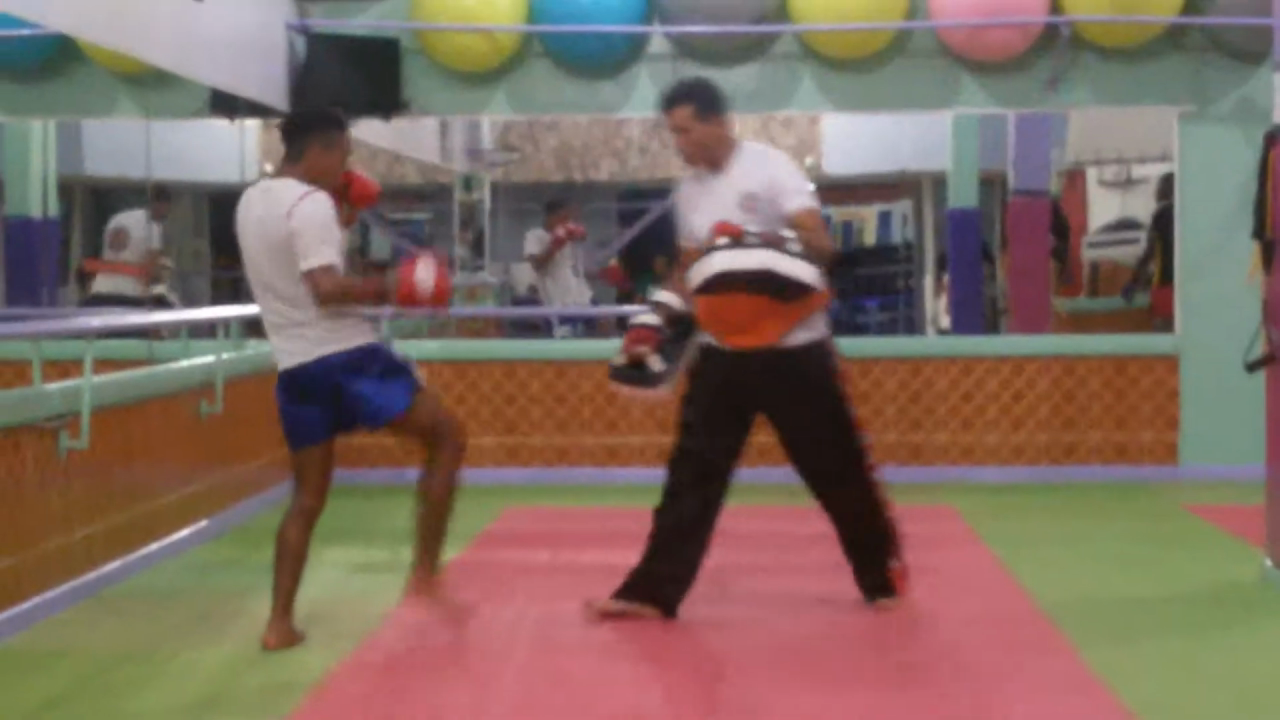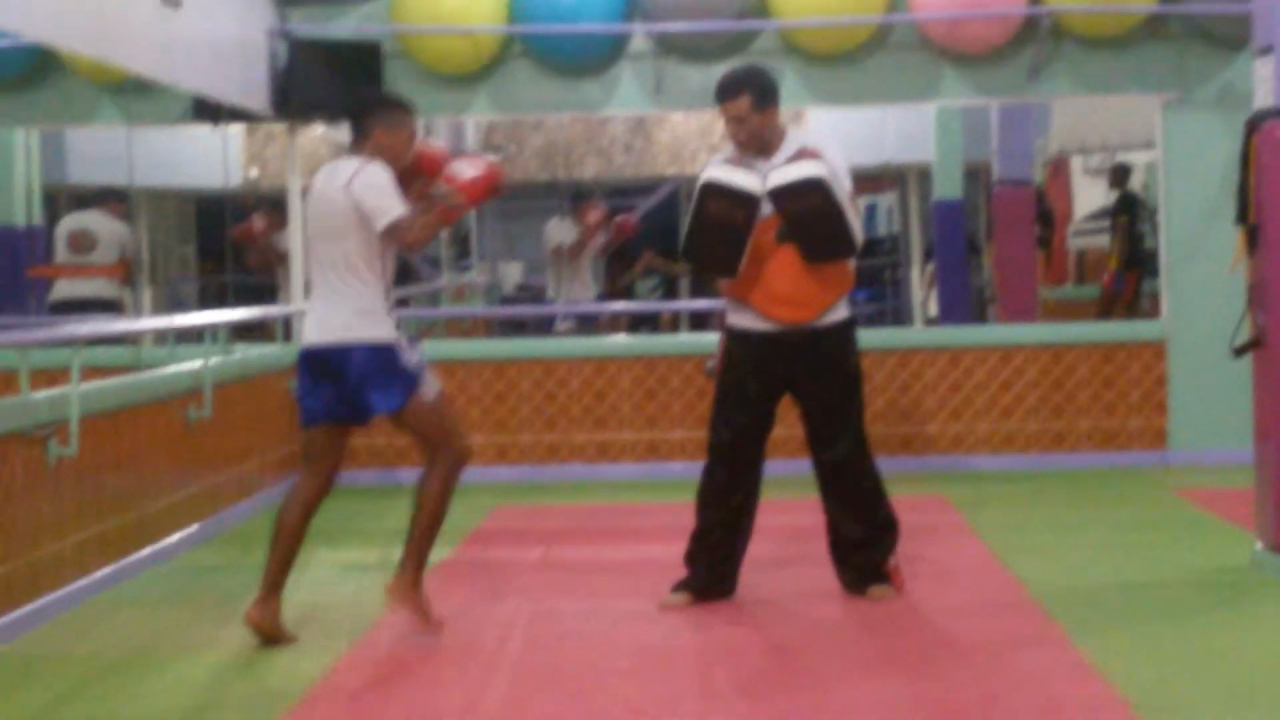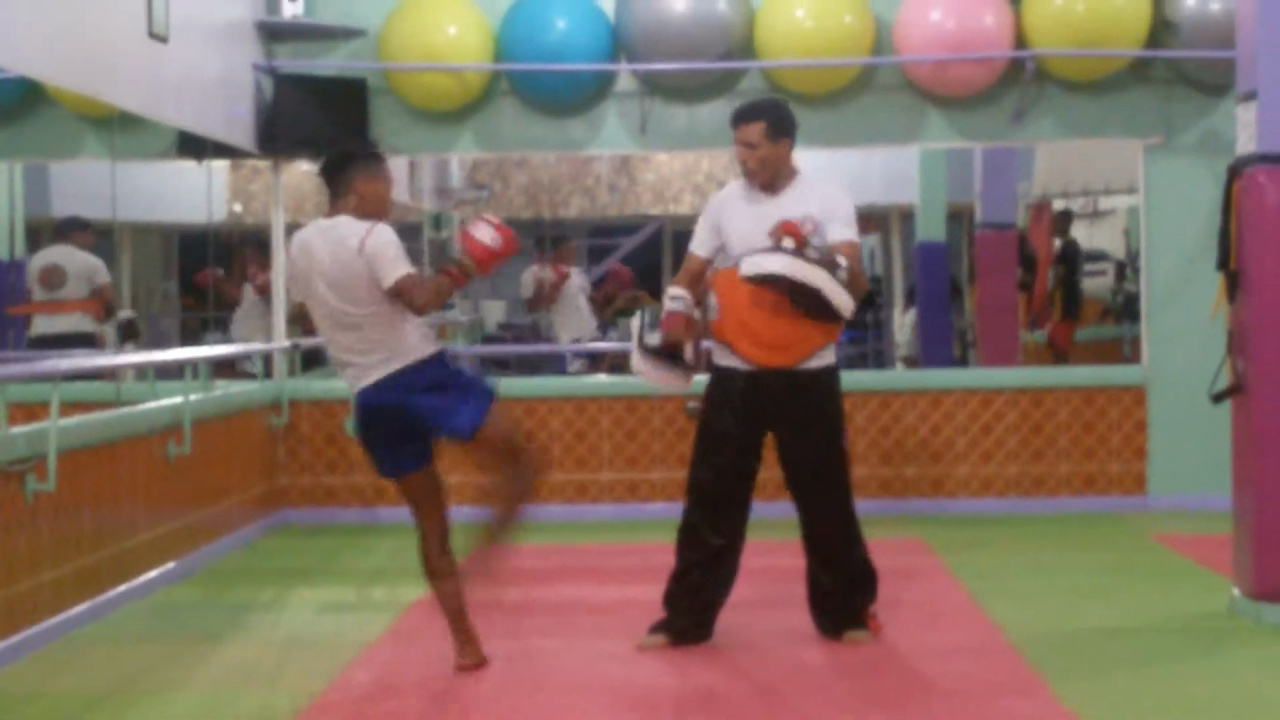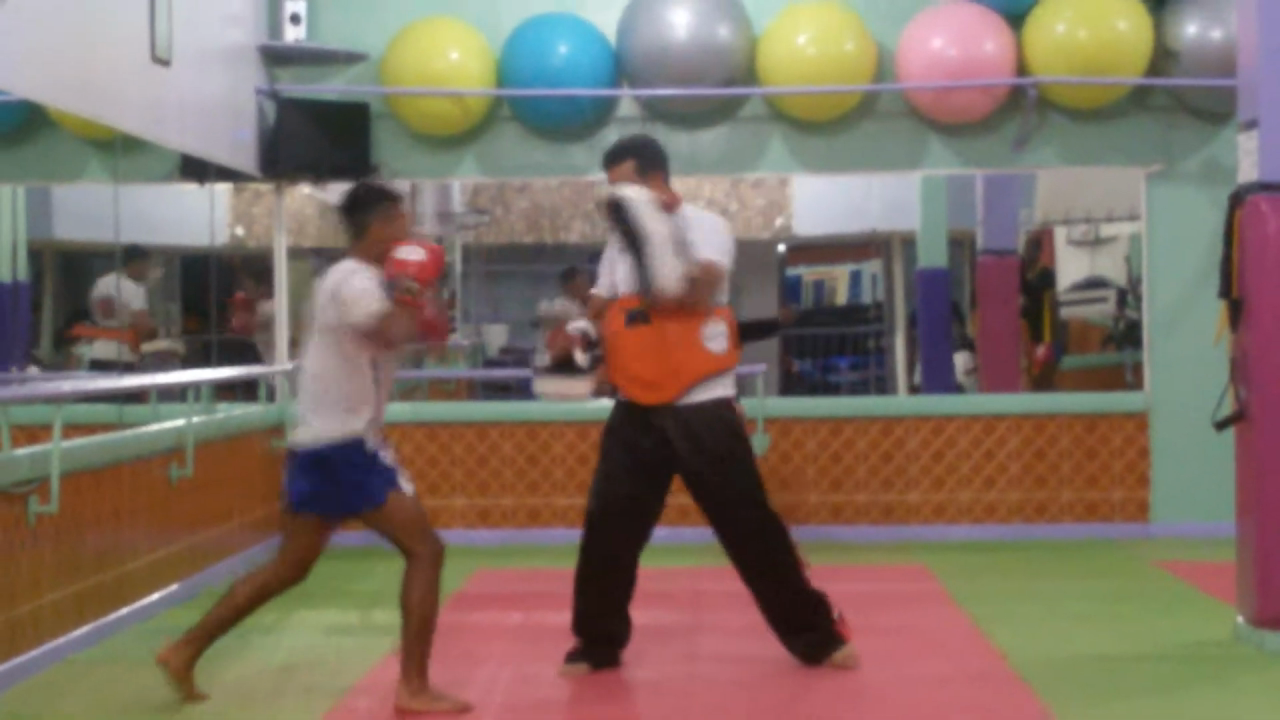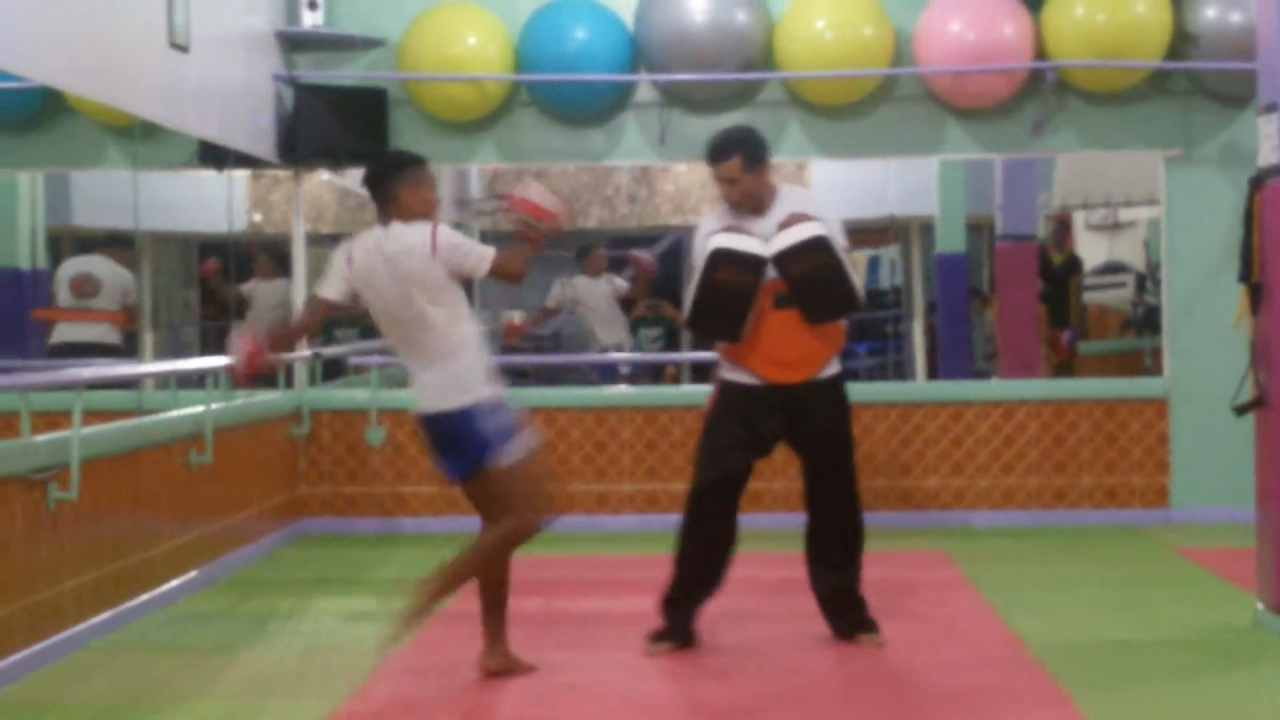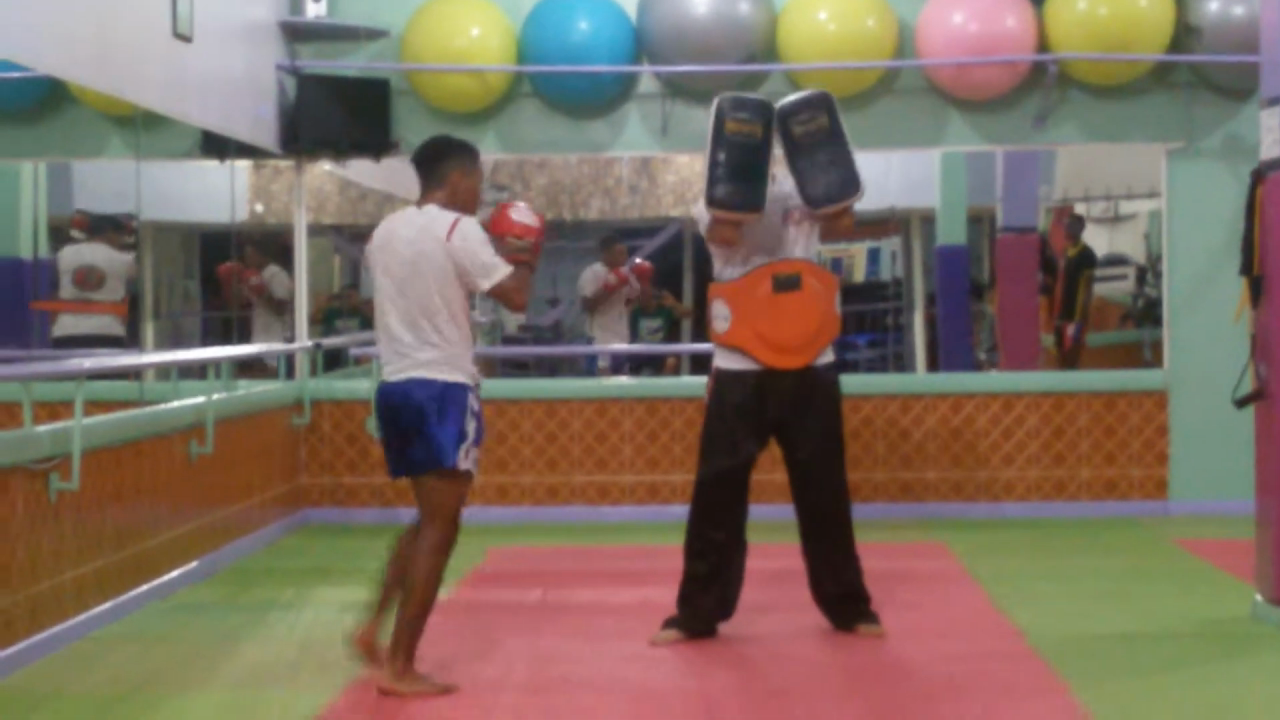
dt=0.7s
person 1, frame 1
left shoulder: (769, 169)
right shoulder: (688, 190)
left elbow: (818, 241)
left wrist: (763, 246)
right wrist: (654, 317)
left hip: (793, 350)
right hip: (721, 356)
left knee: (836, 468)
right knee: (691, 474)
left ankle: (882, 572)
right ankle: (650, 592)
person 1, frame 2
left shoulder: (817, 157)
right shoulder: (722, 171)
left elbow: (850, 238)
left hip: (822, 331)
right hip: (751, 335)
left knee: (843, 454)
right knee: (730, 455)
left ankle: (868, 565)
right ankle: (709, 574)
person 1, frame 3
left shoulder: (827, 201)
right shoulder: (723, 203)
left elbow: (856, 286)
right elbow: (689, 276)
left wrist: (813, 250)
right wrist: (674, 314)
left hip: (807, 376)
right hip: (734, 375)
left knee: (826, 500)
right knee: (713, 497)
left ankle: (844, 610)
right ankle: (687, 616)
person 1, frame 4
left shoulder: (703, 228)
right shoulder: (619, 243)
left elbow: (694, 294)
right elbow: (600, 311)
left hip: (703, 408)
right hip: (636, 412)
left knee: (748, 521)
right knee: (606, 526)
left ankle: (817, 635)
right ankle: (597, 644)
person 1, frame 5
left shoulder: (809, 210)
right shoulder: (711, 228)
left elbow: (843, 288)
left hip: (815, 382)
right hip: (743, 384)
left knee: (835, 501)
right knee: (709, 498)
left ankle: (847, 614)
right ankle: (679, 619)
person 1, frame 6
left shoulder: (802, 194)
right shoulder: (713, 206)
left elbow: (841, 224)
right elbow: (725, 232)
left wrist: (821, 157)
right wrist: (731, 174)
left hip: (810, 370)
right hip: (740, 373)
left knee: (824, 493)
right knee: (717, 493)
left ankle: (847, 607)
right ankle: (698, 614)
person 2, frame 1
left shoulder: (250, 201)
right shoulder: (311, 202)
right elbow: (328, 289)
left wrist: (338, 211)
right wrist: (392, 289)
left hip: (295, 366)
right hip: (346, 354)
left knee: (307, 497)
right knee: (448, 437)
left ankle: (281, 622)
right ankle: (425, 575)
person 2, frame 2
left shoulder: (324, 178)
right shoulder: (371, 175)
right elbow: (410, 237)
left wrist: (427, 204)
right wrist: (448, 207)
left hip: (320, 344)
right hip: (364, 342)
left knee: (314, 479)
right knee: (450, 449)
left ankle: (267, 603)
right ankle: (409, 579)
person 2, frame 3
left shoulder: (299, 246)
right shoulder: (370, 237)
left elbow: (307, 315)
right elbow: (418, 299)
right wrist: (464, 269)
left hip: (371, 395)
right hip: (420, 374)
left knee: (430, 517)
right knee: (522, 461)
left ankle: (466, 643)
person 2, frame 4
left shoulder: (352, 278)
right shoulder: (355, 282)
right elbow: (392, 335)
right wrist: (409, 297)
left hip: (316, 443)
right hip: (343, 448)
left knee: (287, 566)
right knee: (425, 550)
left ankle: (184, 651)
person 2, frame 5
left shoulder: (355, 253)
right shoulder: (435, 238)
left elbow: (310, 319)
right elbow: (515, 269)
left wrist: (264, 350)
right wrist: (535, 234)
left hip: (438, 407)
right hip: (470, 400)
left knee: (500, 518)
right knee: (522, 518)
left ankle: (495, 648)
right ankle: (427, 596)
person 2, frame 6
left shoulder: (384, 231)
right shoulder: (459, 230)
right elbow: (516, 297)
right wrist: (522, 259)
left hip: (394, 388)
right hip: (444, 390)
left knee: (430, 520)
right knee: (439, 528)
left ankle: (374, 624)
right ankle: (397, 667)
